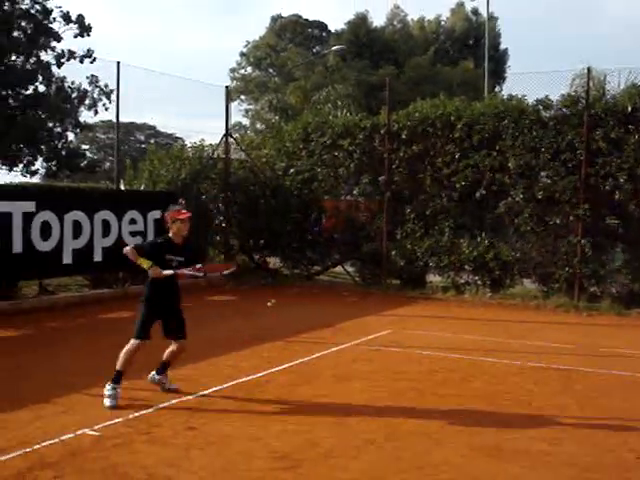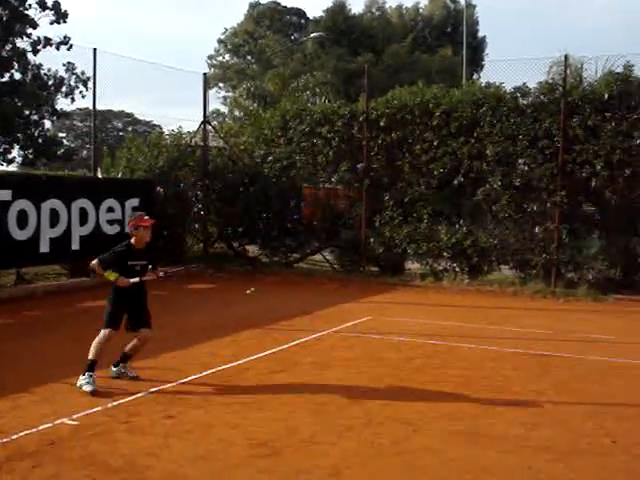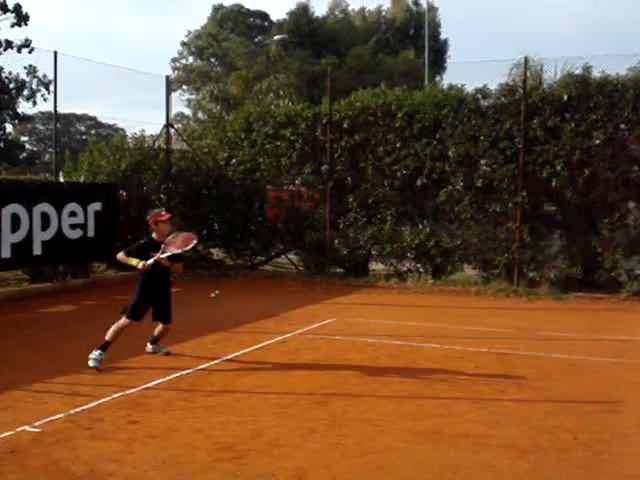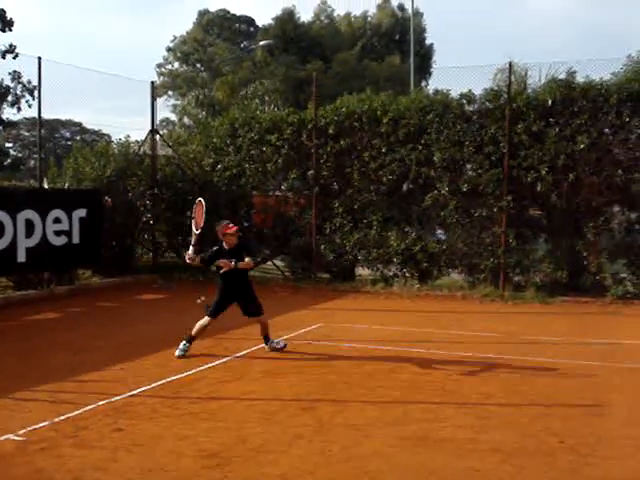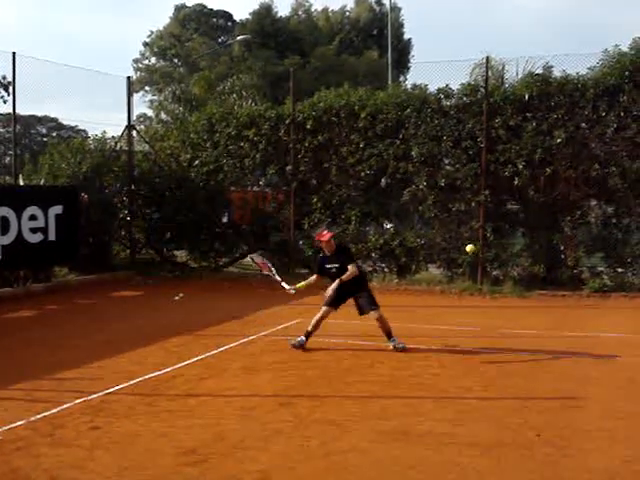
dt=0.5s
person 1, frame 1
left shoulder: (187, 249)
right shoulder: (158, 245)
right elbow: (128, 250)
right wrist: (149, 266)
left hip: (172, 300)
right hip: (153, 299)
left knee: (179, 344)
right knee: (137, 342)
left ankle: (159, 374)
right ankle: (113, 385)
person 1, frame 2
left shoulder: (150, 251)
right shoulder: (120, 251)
left elbow: (154, 271)
right elbow: (95, 264)
left wrist: (152, 275)
right wrist: (115, 278)
left hip: (138, 296)
right hip: (119, 295)
left knee: (145, 334)
right knee: (108, 333)
left ankle: (120, 365)
right ankle: (87, 375)
person 1, frame 3
right shoulder: (144, 244)
left elbow: (178, 268)
right elbow: (120, 256)
left wrist: (167, 263)
right wrist: (137, 263)
left hip: (162, 288)
right hip: (145, 287)
left knee: (166, 325)
right knee: (126, 321)
left ankle: (153, 344)
right ankle: (99, 352)
person 1, frame 4
left shoulder: (243, 247)
right shoulder: (216, 252)
left elbow: (249, 263)
right elbow: (197, 261)
left wrist: (233, 264)
right wrist: (191, 257)
left hip: (244, 288)
right hip: (227, 289)
left knee: (261, 318)
right knee: (208, 320)
left ankle: (268, 342)
right ankle: (186, 343)
person 1, frame 5
left shoulder: (344, 250)
right shoulder: (322, 258)
left elbow: (354, 271)
right elbow: (316, 277)
left wrist: (338, 282)
right wrist: (299, 286)
left hip: (359, 286)
right hip: (339, 288)
left knee: (377, 315)
right knee: (323, 312)
left ankle: (392, 340)
right ankle: (304, 339)
